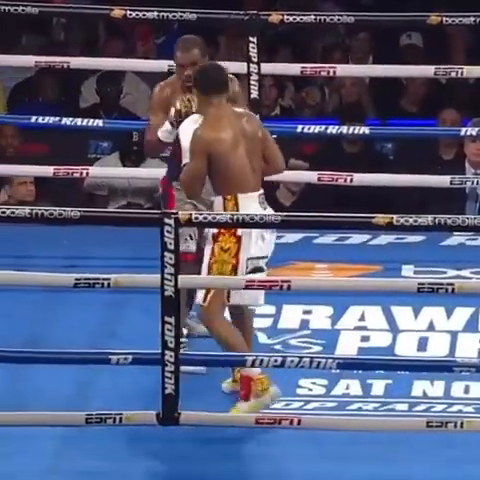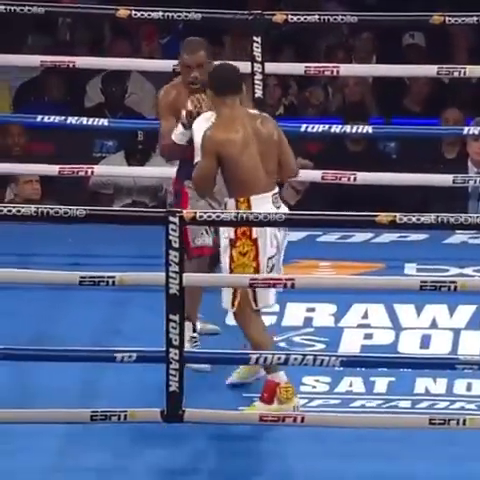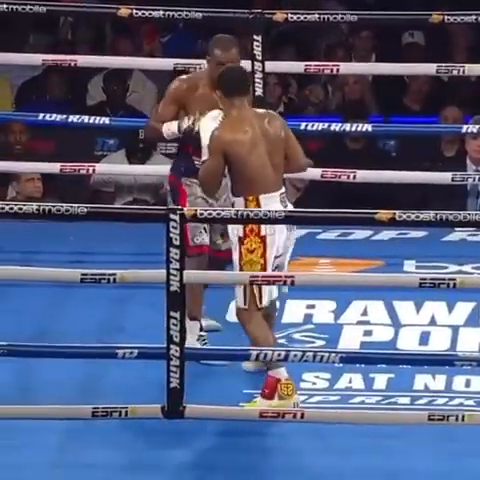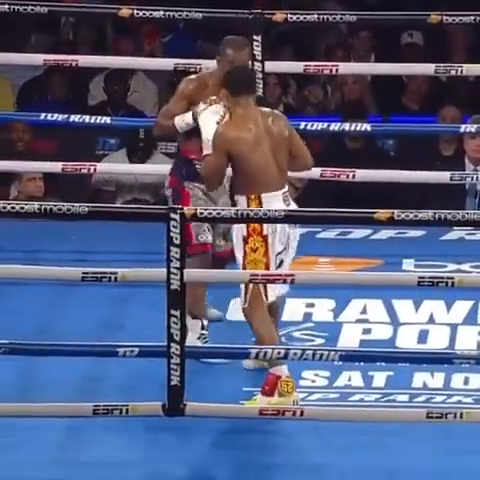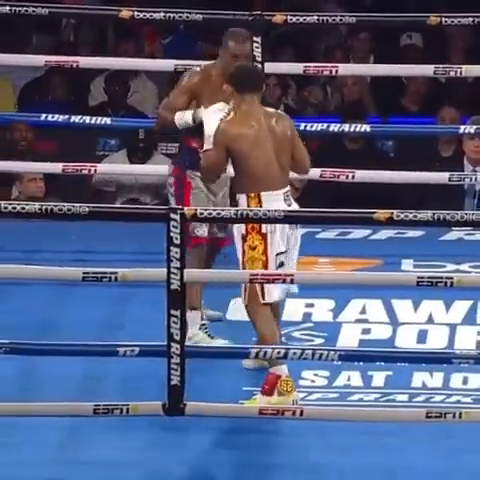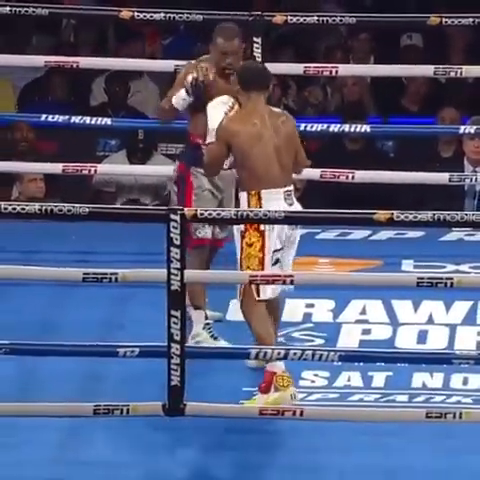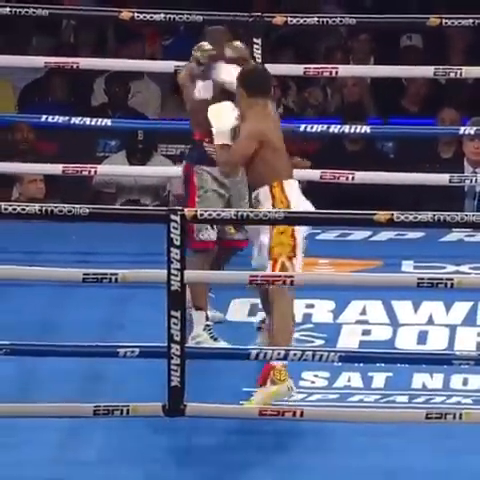
dt=0.2s
person 1, frame 1
left shoulder: (203, 134)
right shoulder: (250, 119)
left elbow: (191, 191)
right elbow: (277, 165)
left wrist: (188, 156)
right hip: (259, 211)
left knee: (210, 309)
right knee: (238, 300)
left ankle: (255, 379)
right ankle: (246, 371)
person 1, frame 2
left shoulder: (215, 135)
right shoulder: (266, 121)
left elbow: (203, 190)
right elbow: (291, 170)
left wrist: (202, 156)
left hip: (248, 220)
right hip: (275, 211)
left knee: (244, 310)
right knee: (252, 298)
left ankle: (280, 388)
right ankle: (256, 360)
person 1, frame 3
left shoulder: (222, 136)
right shoulder: (273, 120)
left elbow: (209, 187)
right elbow: (300, 164)
left wrist: (207, 148)
left hip: (255, 220)
right hip: (281, 210)
left knee: (248, 309)
right knee: (264, 294)
left ankle: (281, 384)
right ankle: (265, 349)
person 1, frame 4
left shoulder: (226, 132)
right shoulder: (277, 119)
left elbow: (211, 182)
right elbow: (305, 162)
left wrist: (208, 140)
right hip: (284, 207)
left knee: (255, 302)
right knee: (269, 290)
left ankle: (281, 382)
right ankle: (268, 348)
person 1, frame 5
left shoulder: (228, 128)
right shoulder: (282, 120)
left elbow: (209, 176)
right elbow: (304, 166)
left wrist: (210, 136)
left hip: (258, 214)
right hip: (286, 207)
left knee: (256, 300)
right knee: (270, 291)
left ankle: (281, 383)
right ankle: (268, 349)
person 1, frame 6
left shoulder: (231, 125)
right shoulder: (285, 120)
left elbow: (209, 169)
right elbow: (300, 163)
left wrist: (213, 128)
left hip: (260, 213)
right hip: (288, 207)
left knee: (252, 299)
right knee: (266, 289)
left ankle: (278, 379)
right ankle: (269, 346)
person 1, frame 7
left shoulder: (254, 124)
right shoulder: (266, 117)
left elbow: (228, 166)
left wrist: (221, 131)
left hip: (282, 208)
right hip: (276, 206)
left knee: (279, 287)
right knee: (264, 276)
left ankle: (277, 373)
right ankle: (276, 335)
person 2, frame 1
left shoulder: (228, 86)
right shoulder: (164, 92)
right elbow: (150, 148)
right wrist: (173, 121)
right hip: (182, 183)
right knee: (186, 259)
left ankle: (186, 317)
person 2, frame 2
right shoulder: (170, 94)
right elbow: (167, 151)
right wrist: (185, 123)
right hip: (192, 179)
left knee: (214, 254)
right knee: (198, 255)
left ankle: (190, 317)
right ankle: (186, 334)
person 2, frame 3
right shoulder: (185, 87)
right elbow: (151, 130)
right wrist: (182, 125)
right hip: (188, 177)
left knee: (221, 252)
right knee: (198, 252)
left ankle: (192, 310)
right ankle: (193, 334)
person 2, frame 4
right shoulder: (194, 86)
right elbow: (160, 126)
right wrist: (195, 114)
right hip: (188, 177)
right knee: (199, 251)
left ankle: (194, 304)
right ankle: (195, 334)
person 2, frame 5
right shoulder: (198, 78)
right elbow: (162, 117)
right wrist: (196, 115)
right hip: (191, 167)
left knee: (216, 240)
right knee: (197, 242)
left ankle: (192, 302)
right ankle: (195, 328)
person 2, frame 6
right shoulder: (194, 72)
right elbow: (163, 115)
right wrist: (191, 88)
right hip: (197, 163)
left knee: (215, 240)
right knee: (199, 242)
left ankle: (191, 300)
right ankle: (199, 327)
person 2, frame 7
left shoulder: (242, 66)
right shoulder: (190, 72)
right elbow: (199, 119)
left wrist: (230, 66)
right wrist: (202, 73)
right hip: (204, 162)
left knee: (232, 240)
right knee: (204, 244)
left ankle: (194, 297)
right ankle: (200, 329)
